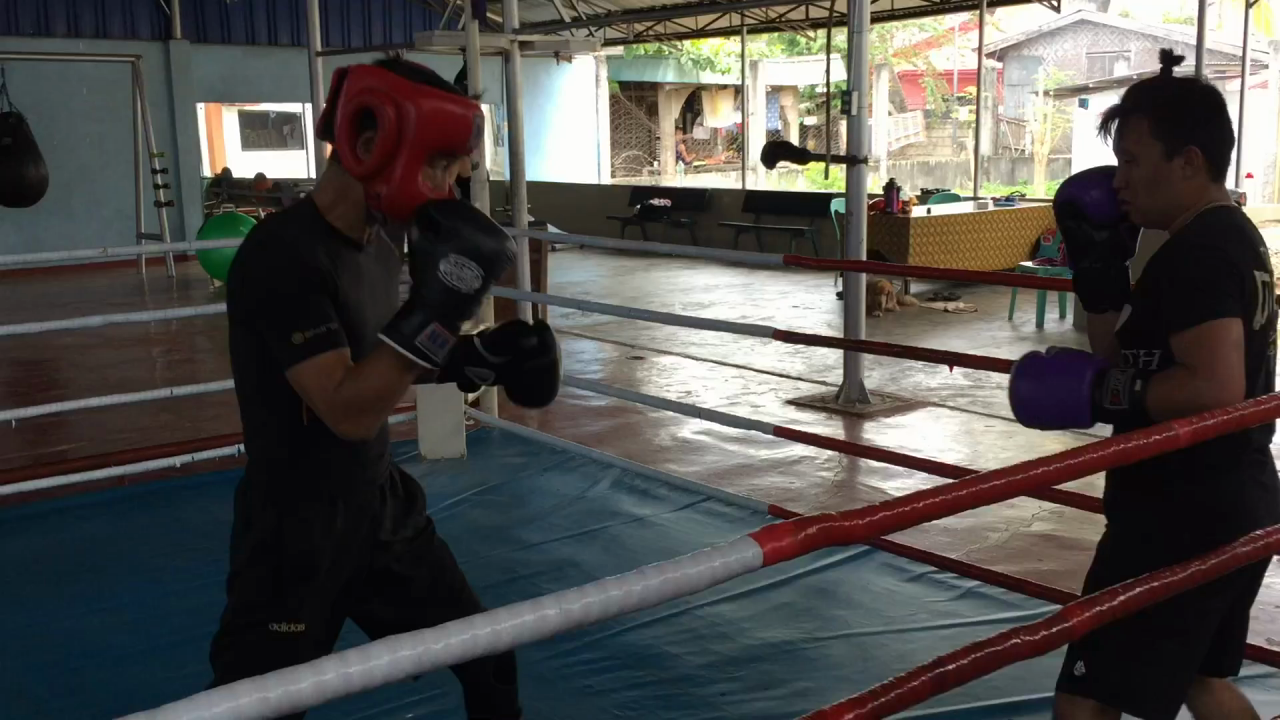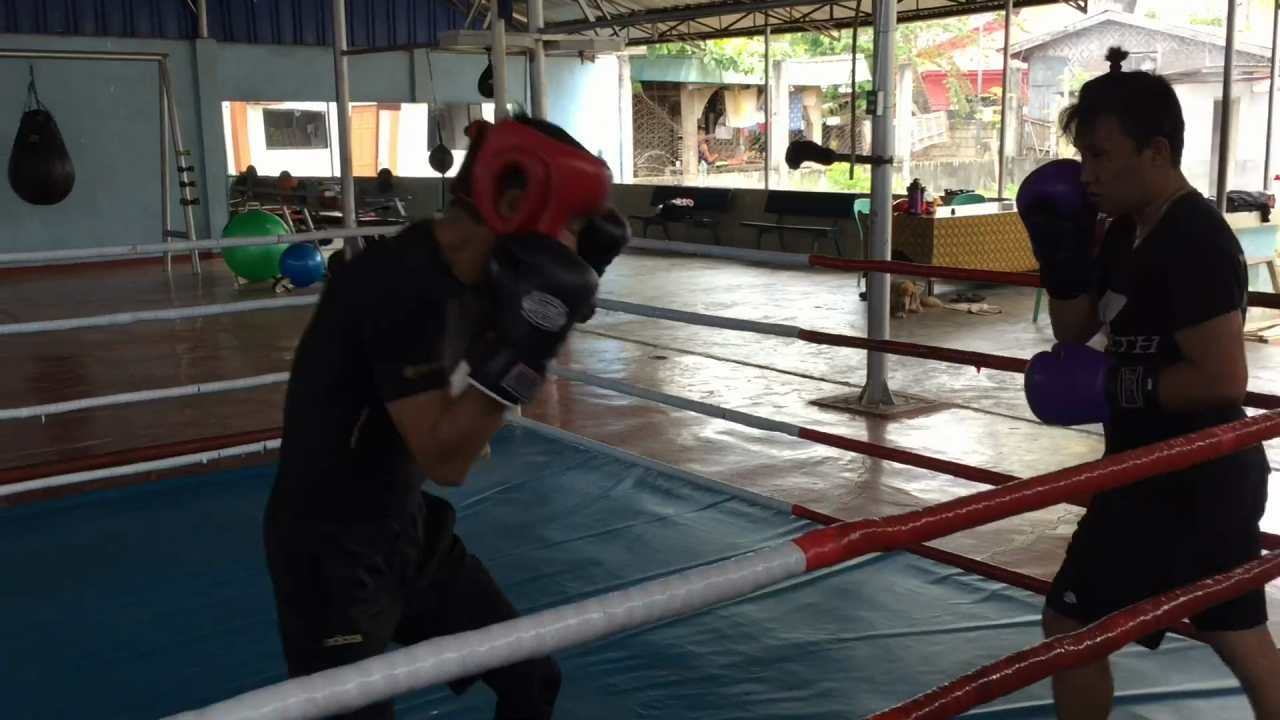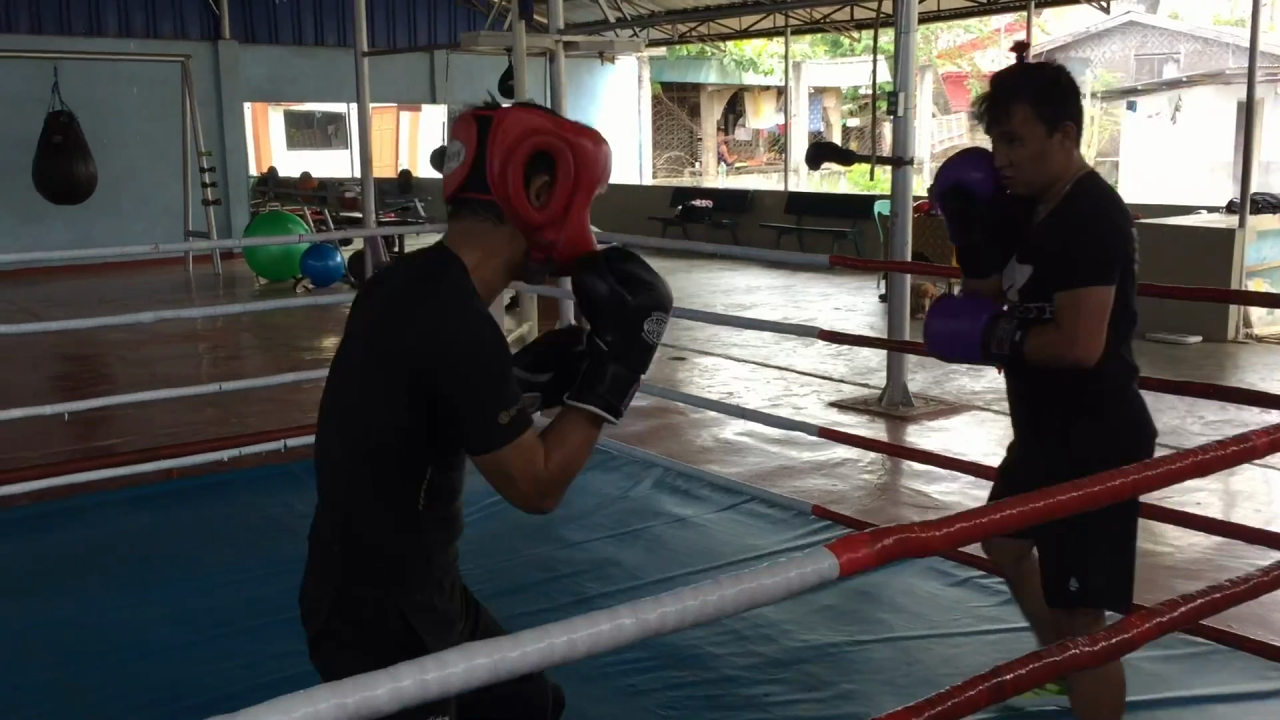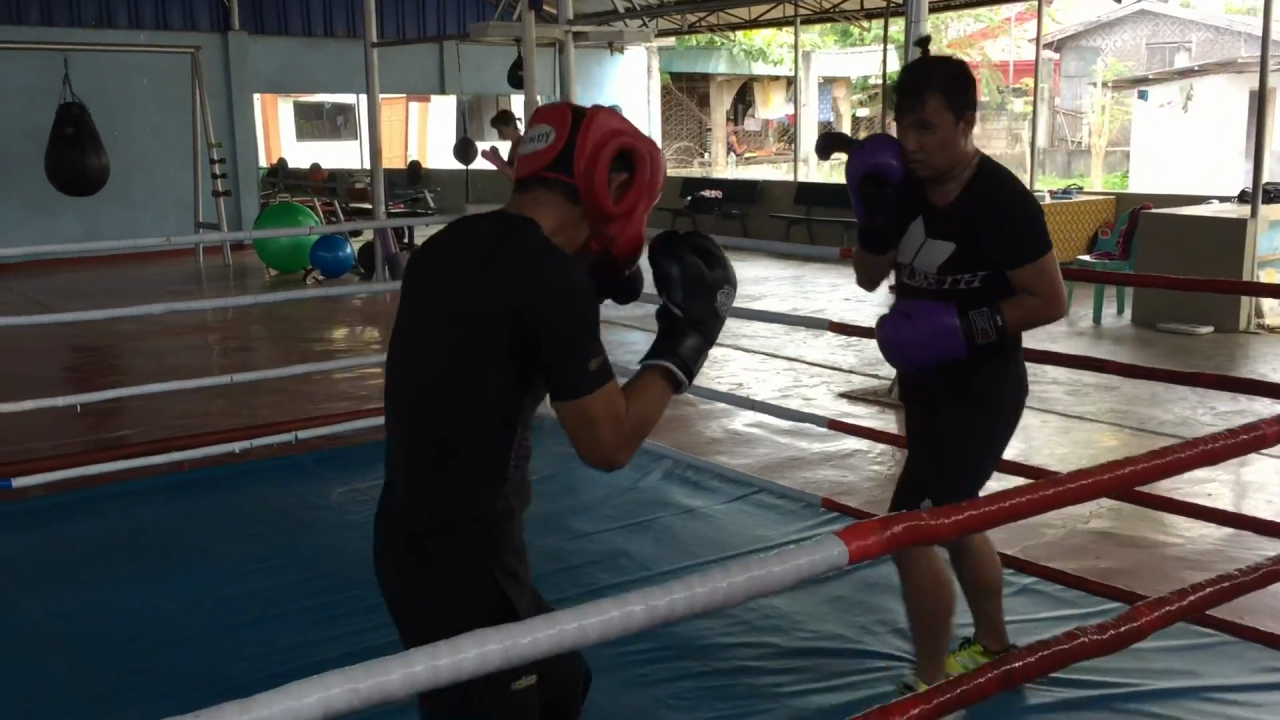
dt=0.4s
person 1, frame 1
left shoulder: (1196, 258)
right shoulder: (1223, 243)
left elbow: (1217, 391)
right elbow: (1115, 351)
left wrist: (1102, 396)
right wrist: (1097, 269)
left hip: (1179, 521)
person 1, frame 2
left shoulder: (1192, 246)
right shoulder: (1128, 228)
left elbow: (1221, 380)
right elbow: (1076, 328)
left wrist: (1117, 389)
right wrist: (1060, 254)
left hip: (1181, 481)
right hip: (1213, 472)
left knee: (1069, 626)
person 1, frame 3
left shoulder: (1091, 219)
right shoulder: (1024, 203)
left elbow: (1080, 344)
right elbow: (986, 299)
left wrist: (993, 339)
right wrist: (972, 235)
left hip: (1096, 440)
right hip: (1048, 429)
left knee: (1079, 610)
right knee: (1006, 540)
person 1, frame 4
left shoulder: (1003, 201)
right shoulder: (901, 183)
left elbow: (1049, 300)
right elbow: (867, 275)
left wrist: (968, 328)
right wrist: (872, 220)
left hip: (979, 391)
right hip: (927, 386)
left ankle: (930, 684)
right ankle: (990, 648)
person 2, frame 1
left shoulder: (373, 239)
right shoulder: (281, 257)
right elbow: (351, 413)
left wrist: (475, 357)
right wrist: (437, 302)
left hip: (381, 504)
right hip: (294, 526)
left knee: (491, 663)
person 2, frame 2
left shoulder: (464, 274)
right shoulder: (397, 283)
left elbow: (512, 355)
right elbow: (443, 457)
left wrist: (575, 284)
right wrist: (527, 341)
left hip: (404, 528)
right hip: (329, 546)
person 2, frame 3
left shoulder: (416, 282)
right shoulder: (455, 323)
right elbow: (538, 488)
left wrist: (525, 379)
right wrist: (618, 362)
left hip: (413, 587)
right hip: (380, 608)
person 2, frame 4
left shoulder: (452, 247)
right shoulder: (549, 275)
right elbow: (607, 443)
right wrist: (687, 334)
left hip: (417, 534)
right hip: (461, 561)
